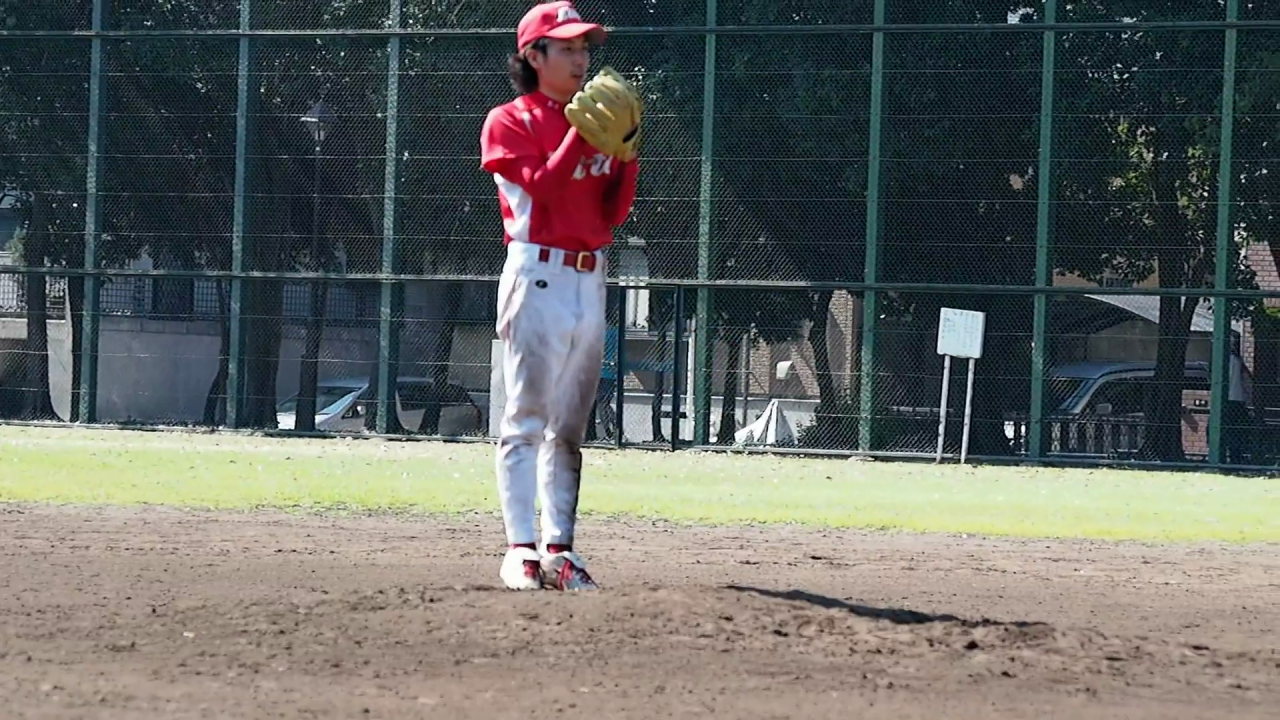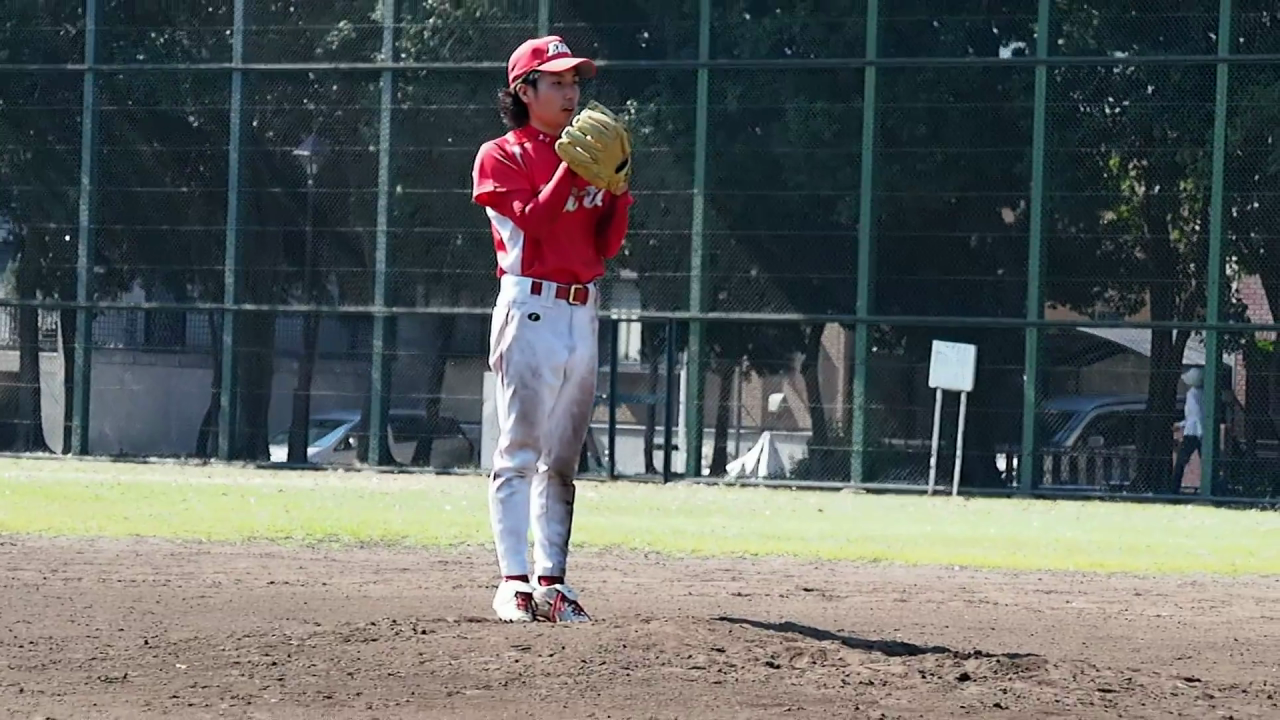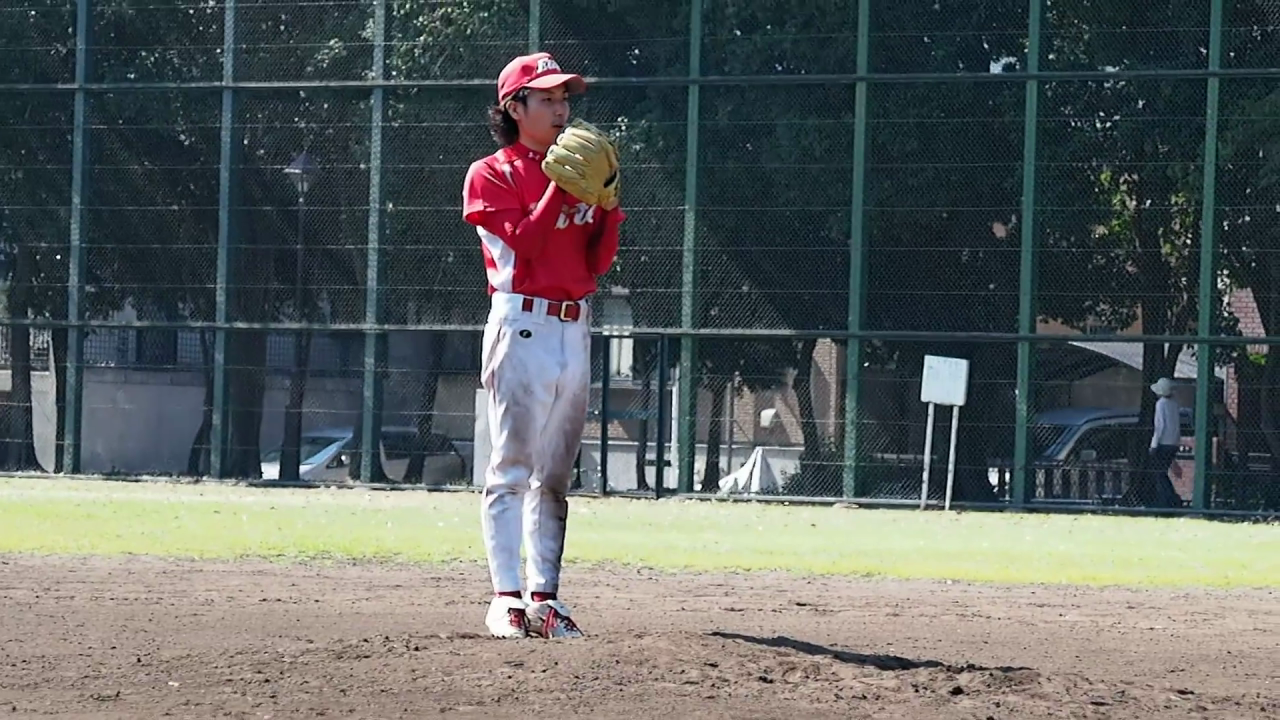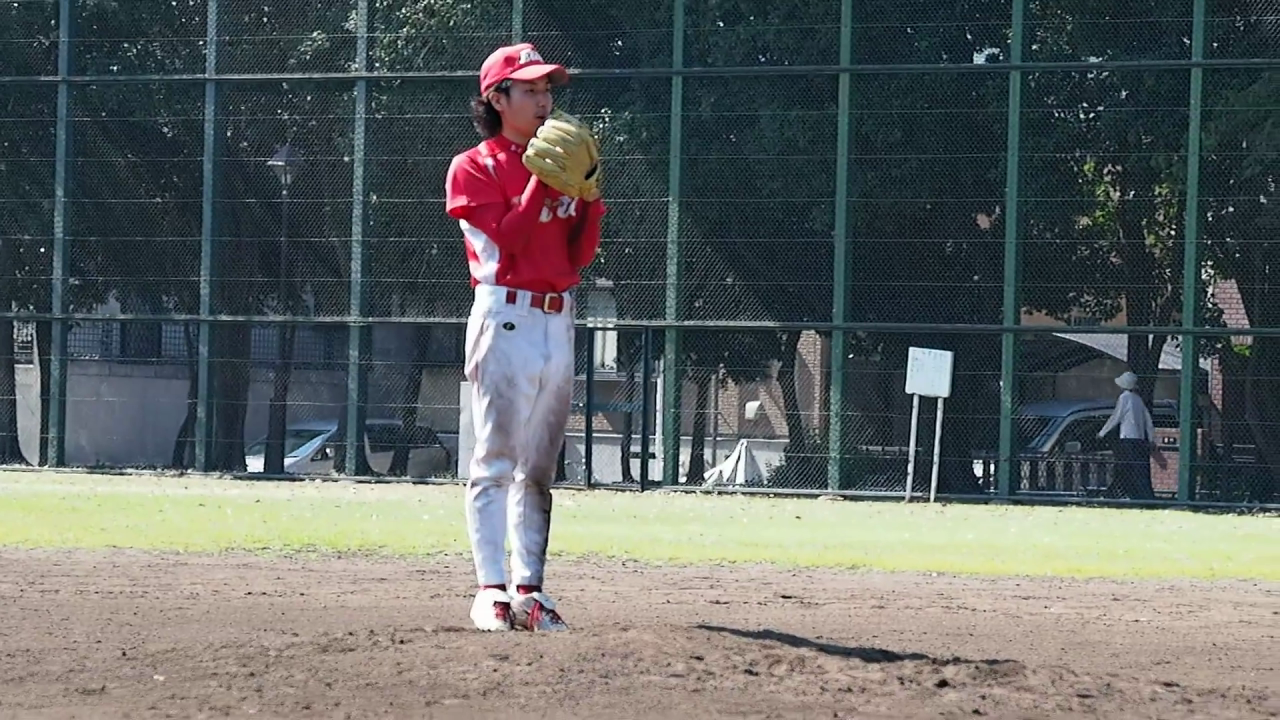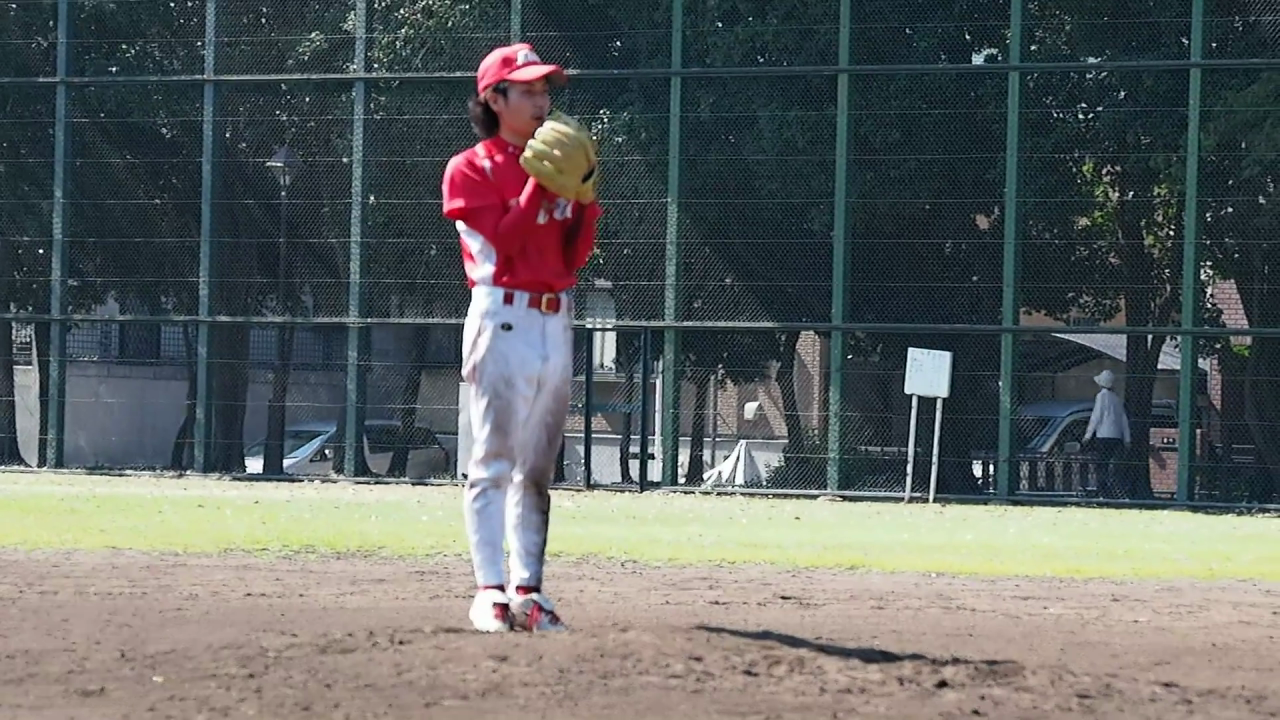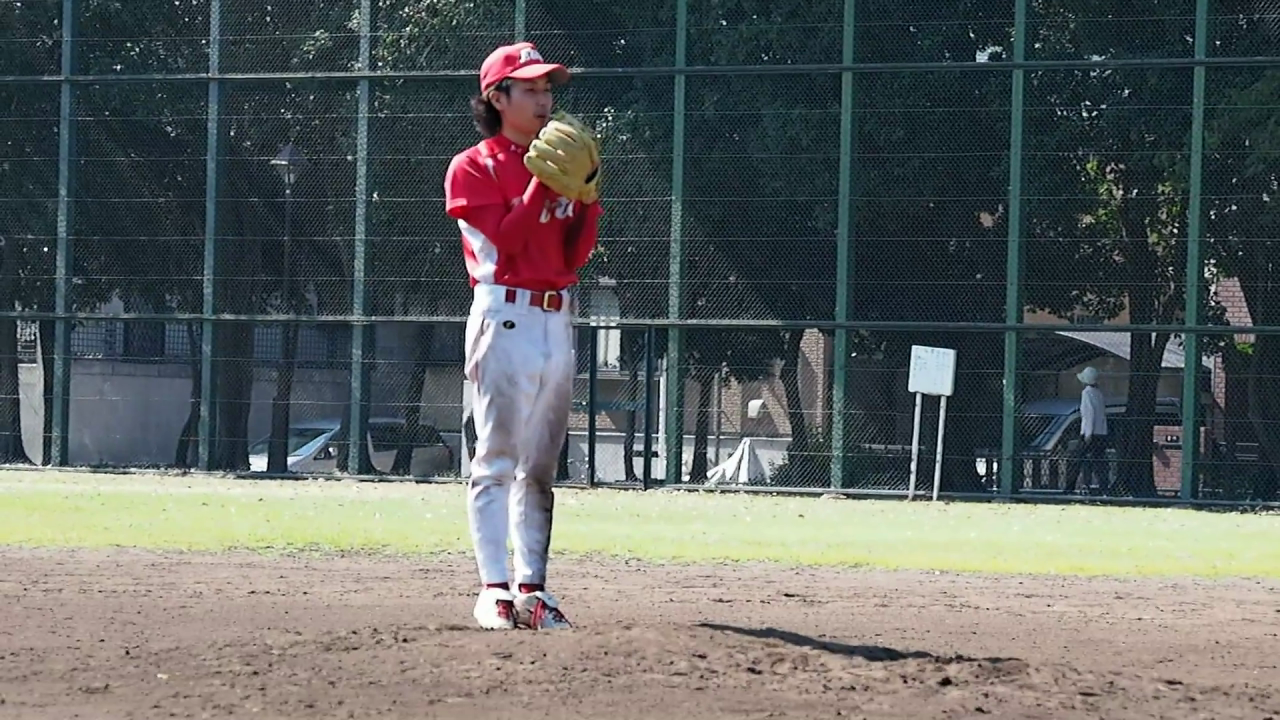
dt=0.2s
person 1, frame 1
right shoulder: (509, 121)
left elbow: (613, 212)
right elbow: (544, 187)
left wrist: (627, 148)
right wrist: (583, 127)
left hip: (590, 280)
right hip: (538, 276)
left knee: (569, 425)
right knee: (527, 417)
left ankle: (559, 547)
right ankle: (521, 548)
person 1, frame 2
right shoulder: (501, 156)
left elbow: (607, 245)
right elbow: (535, 221)
left wrist: (618, 180)
right wrist: (573, 163)
left hip: (583, 313)
right hip: (531, 309)
left knee: (561, 457)
right knee: (520, 450)
left ankle: (551, 579)
right ankle: (514, 580)
person 1, frame 3
right shoulder: (490, 174)
left elbow: (598, 261)
right elbow: (525, 243)
left wrist: (606, 197)
right wrist: (562, 182)
left hip: (574, 330)
right hip: (522, 326)
left knee: (554, 474)
right knee: (511, 467)
left ankle: (544, 595)
right ankle: (507, 597)
person 1, frame 4
right shoulder: (473, 167)
left elbow: (579, 255)
right elbow: (508, 238)
left wrist: (589, 190)
right wrist: (544, 176)
left hip: (558, 322)
right hip: (506, 319)
left knee: (538, 466)
right knee: (496, 459)
left ankle: (529, 588)
right ankle: (492, 590)
person 1, frame 5
right shoulder: (470, 168)
left elbow: (574, 258)
right elbow: (504, 241)
left wrist: (586, 193)
right wrist: (541, 179)
left hip: (555, 323)
right hip: (503, 320)
left knee: (537, 467)
right knee: (494, 460)
left ankle: (527, 589)
right ankle: (490, 590)
person 1, frame 6
right shoulder: (473, 167)
left elbow: (575, 256)
right elbow: (506, 240)
left wrist: (588, 194)
right wrist: (543, 180)
left hip: (557, 321)
right hip: (505, 318)
left knee: (540, 465)
right knee: (497, 458)
left ankle: (531, 587)
right ankle: (494, 588)
